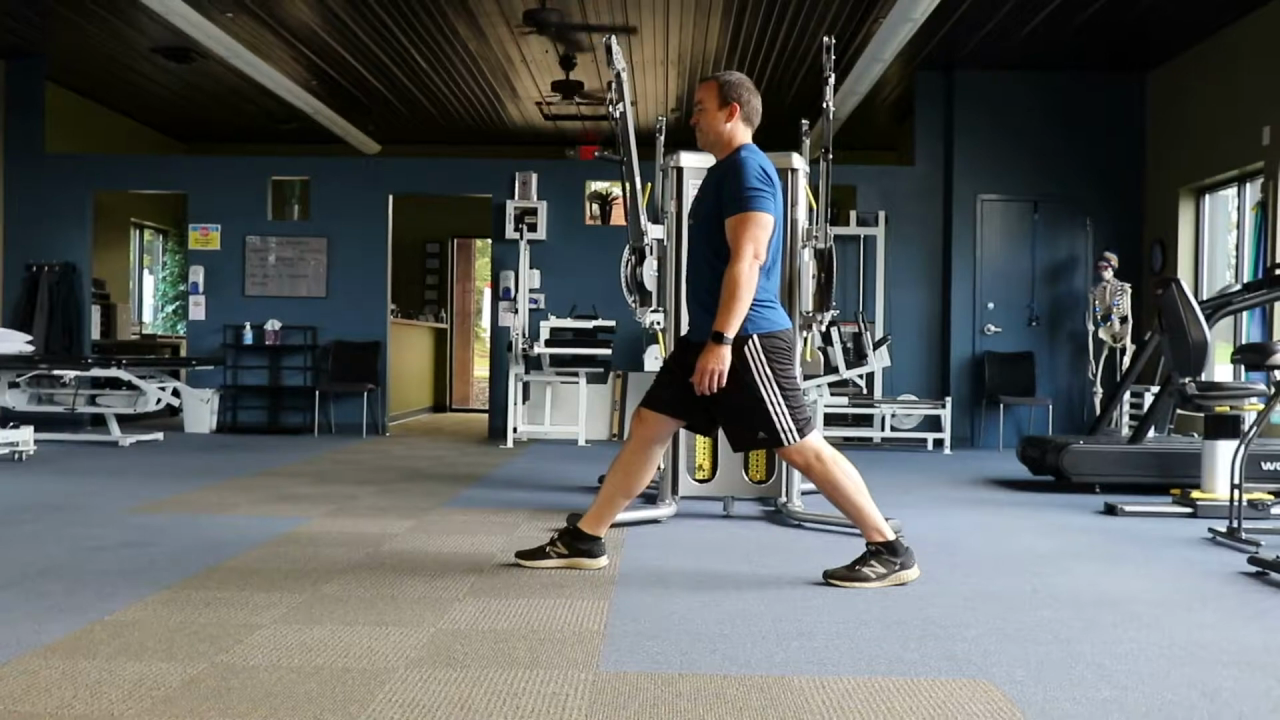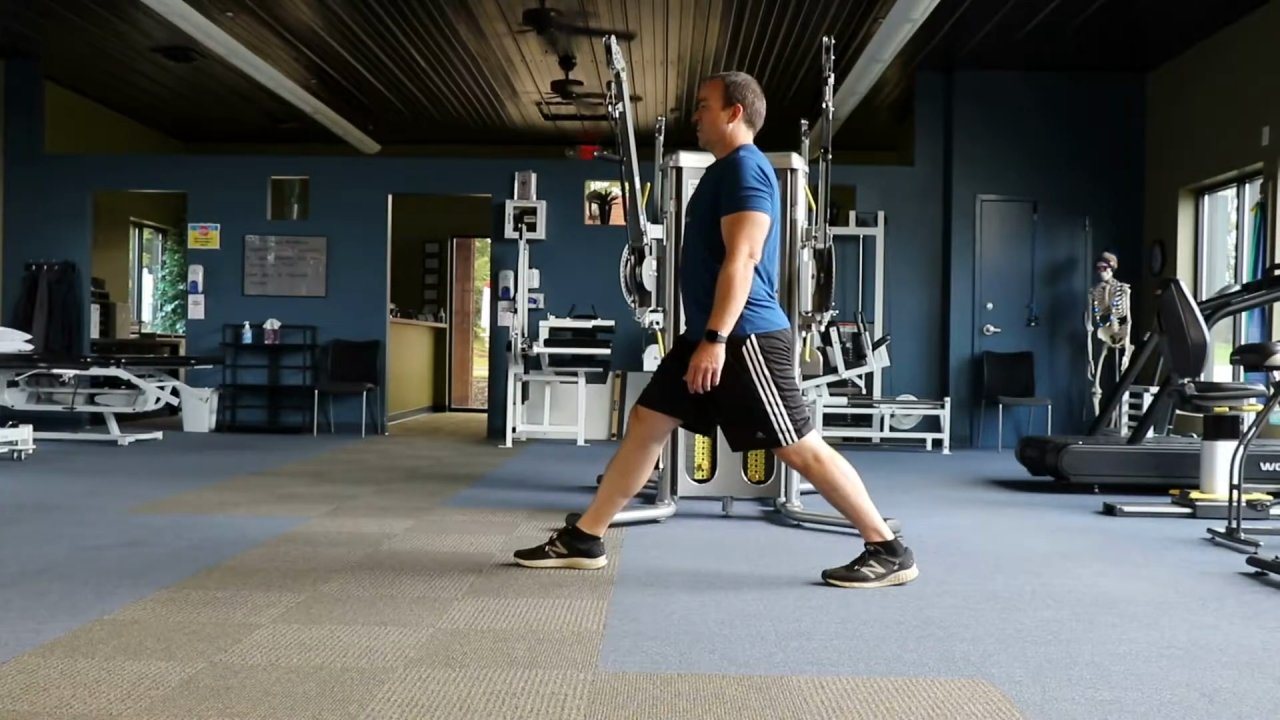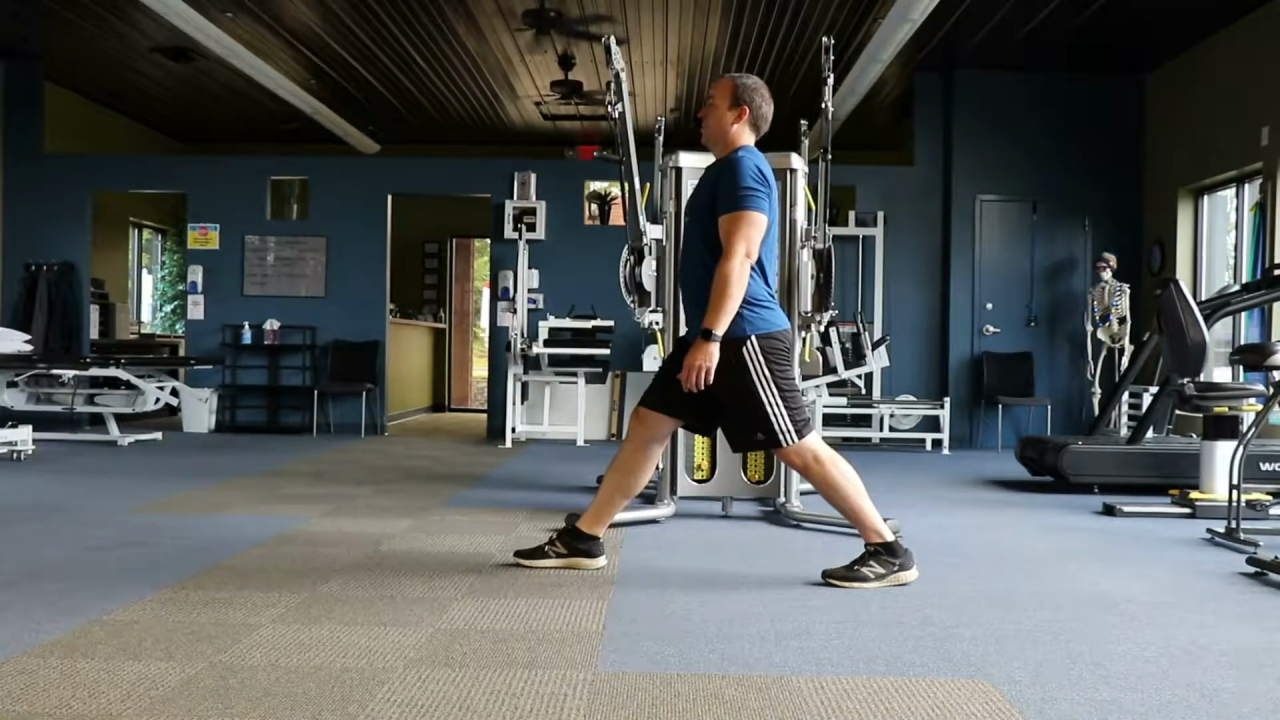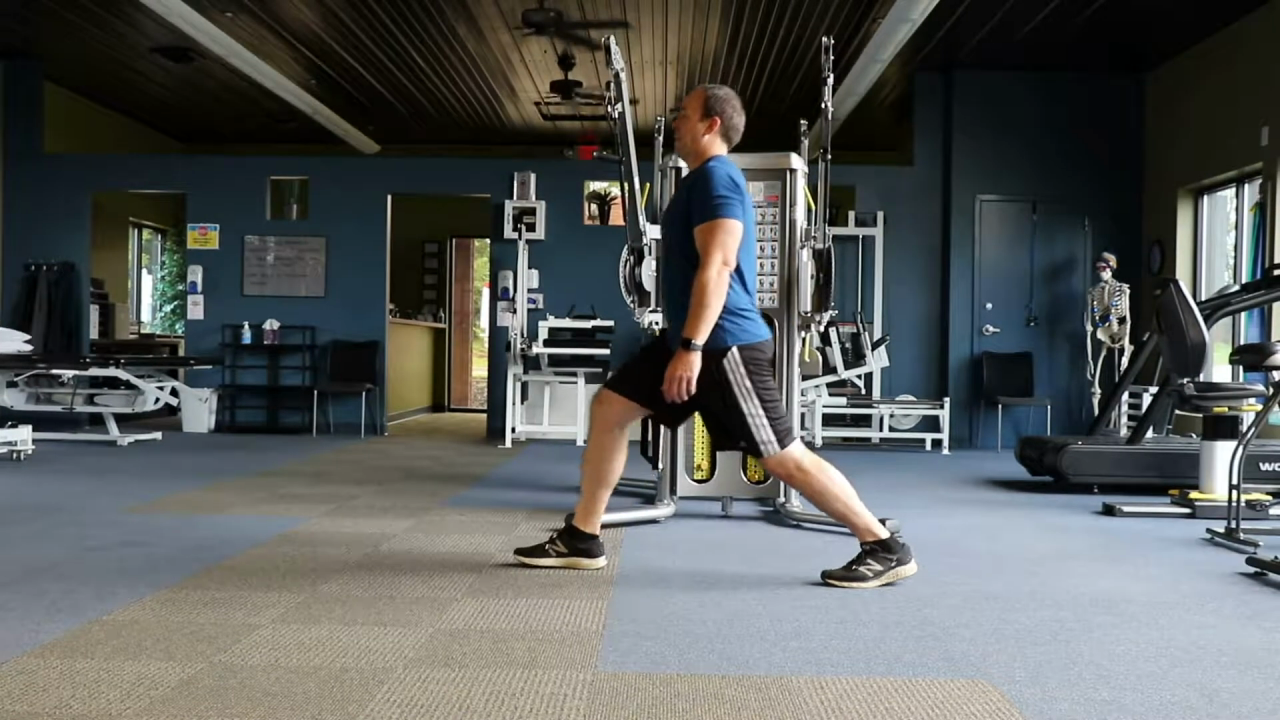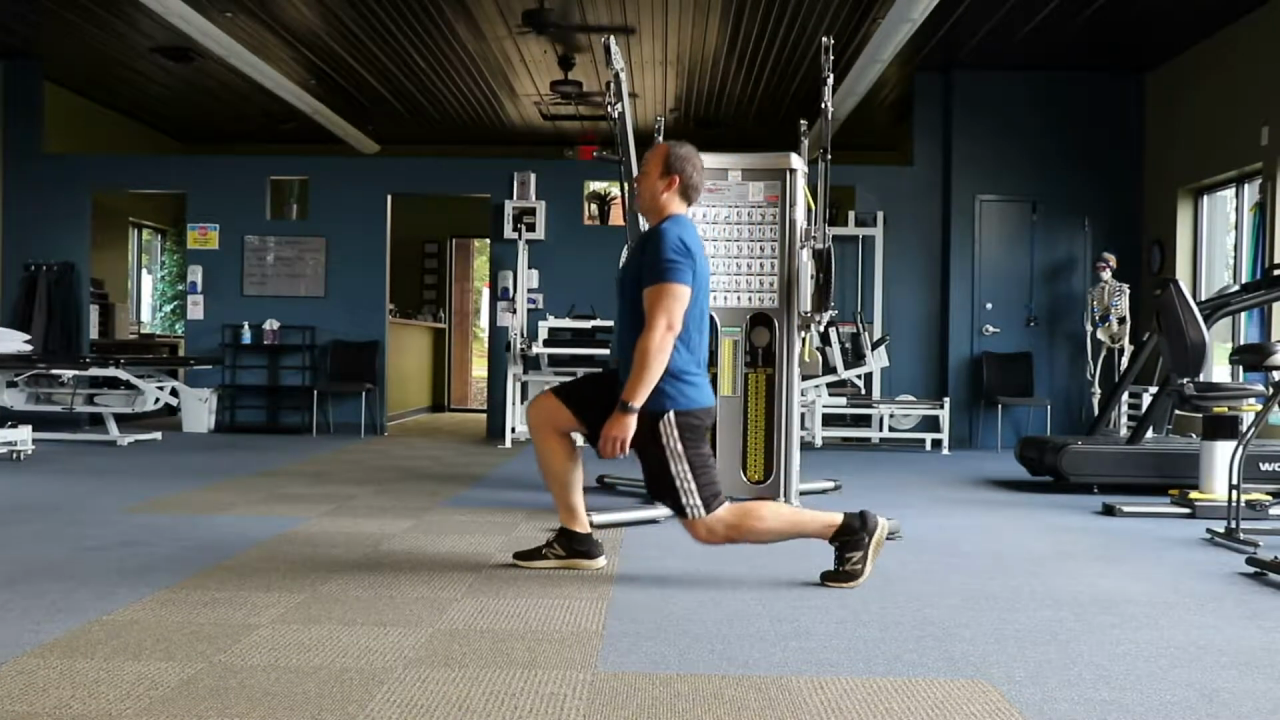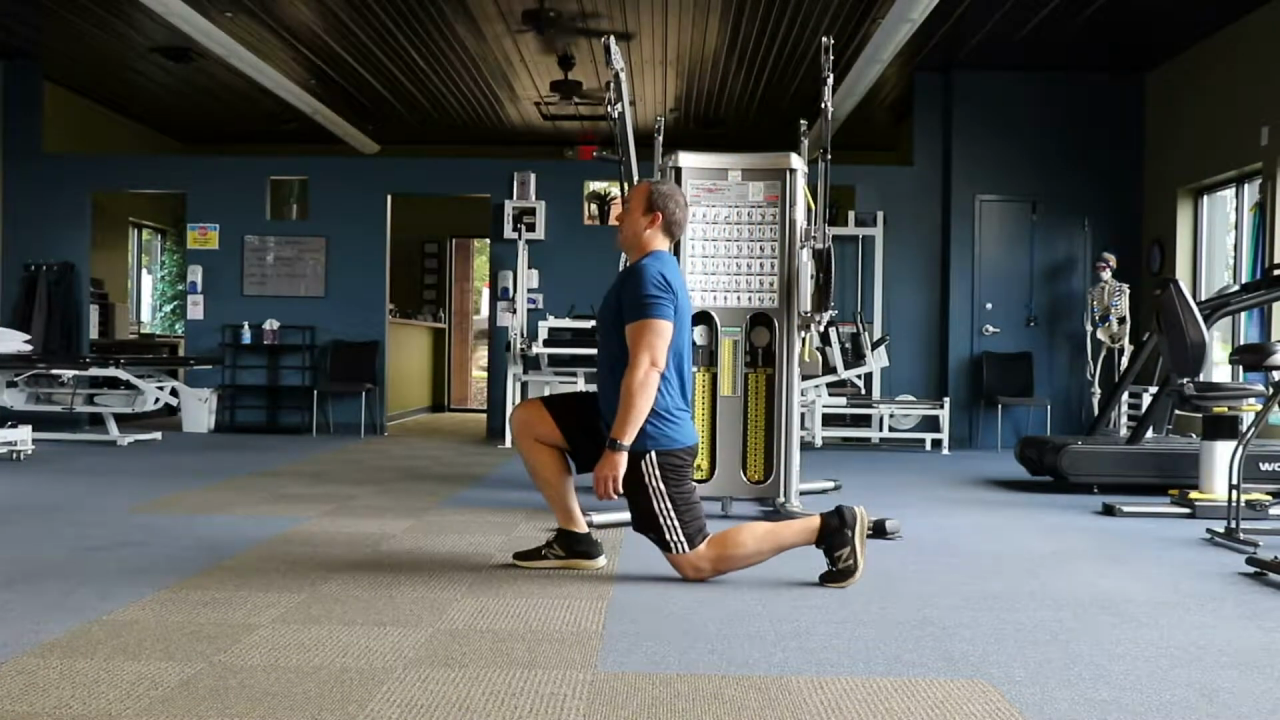
dt=0.5s
person 1, frame 1
left shoulder: (747, 168)
right shoulder: (727, 171)
left elbow: (747, 259)
left wrist: (722, 341)
left hip: (745, 337)
right hip: (710, 334)
left knee: (801, 447)
right knee: (647, 426)
left ankle: (890, 550)
right ankle: (583, 540)
person 1, frame 2
left shoulder: (745, 167)
right shoulder: (726, 170)
left elbow: (743, 258)
left wrist: (716, 340)
left hip: (743, 337)
right hip: (710, 334)
left knee: (798, 446)
right knee: (645, 424)
left ankle: (888, 550)
right ankle: (582, 539)
person 1, frame 3
left shoulder: (743, 167)
right shoulder: (728, 171)
left elbow: (739, 257)
left wrist: (709, 337)
left hip: (743, 336)
right hip: (718, 335)
left knee: (799, 448)
right knee: (646, 425)
left ankle: (889, 551)
right ankle: (582, 540)
person 1, frame 4
left shoulder: (715, 176)
right shoulder: (704, 180)
left elbow: (717, 267)
left wrist: (690, 349)
left hip: (726, 345)
right hip: (697, 340)
left knee: (777, 455)
right knee: (607, 409)
left ankle: (885, 547)
right ankle: (581, 539)
person 1, frame 5
left shoulder: (668, 237)
right shoulder: (669, 236)
left elbow: (663, 329)
left wrist: (627, 409)
left hip: (669, 401)
right hip: (650, 388)
left knee: (712, 525)
right knee: (544, 413)
left ankle: (850, 527)
right ankle: (577, 539)
person 1, frame 6
left shoulder: (648, 274)
right shoulder: (656, 271)
left elbow: (647, 366)
left wrist: (617, 448)
left hip: (649, 437)
right hip: (636, 425)
left knee: (697, 562)
right knee: (527, 420)
left ankle: (831, 527)
right ankle: (576, 540)
